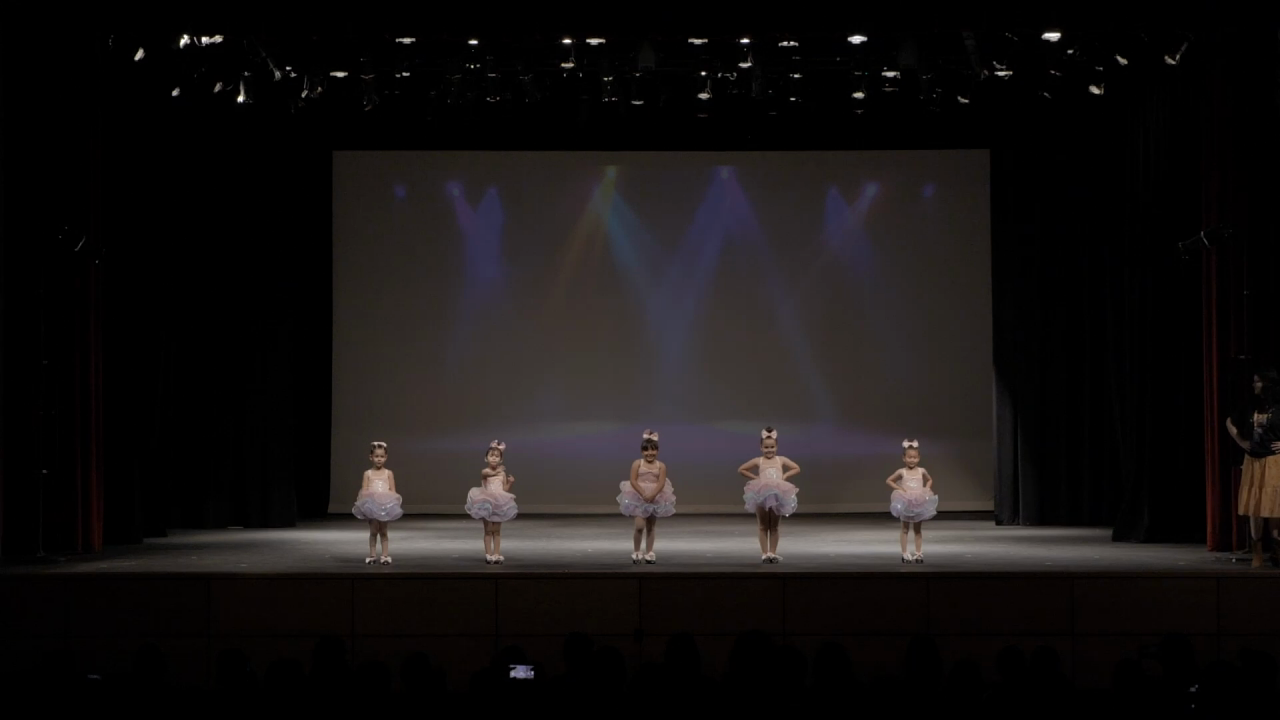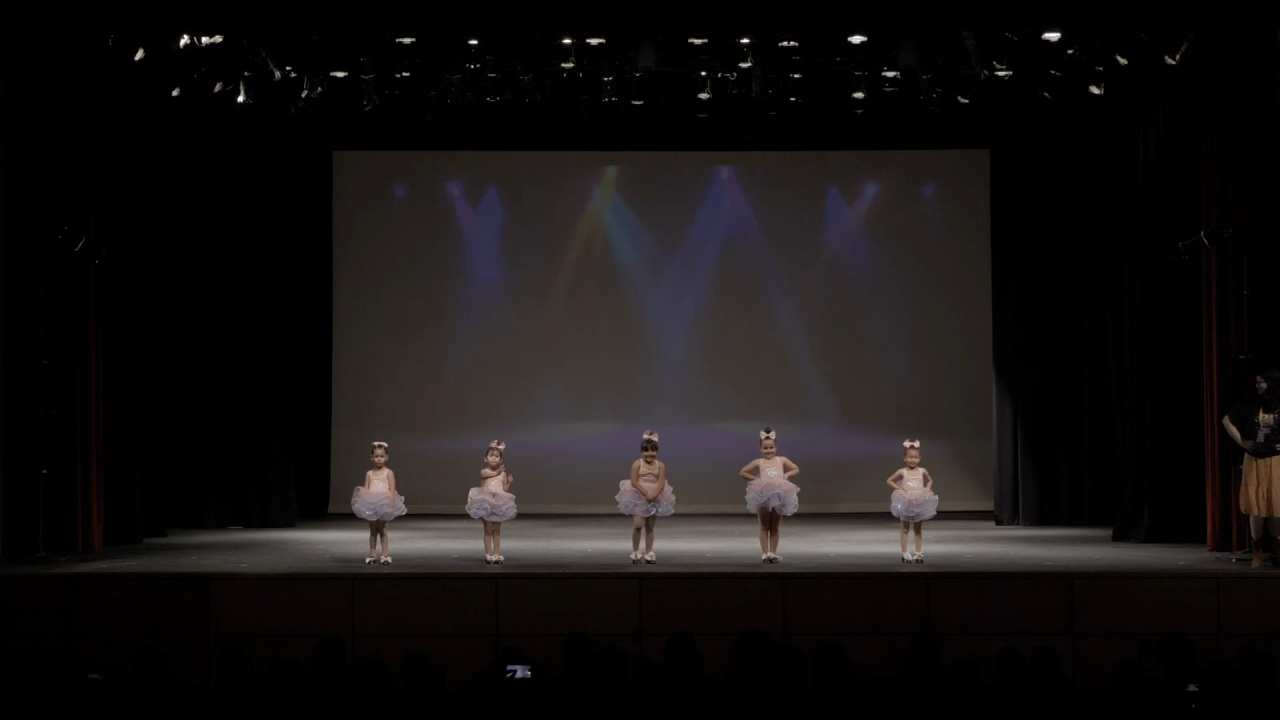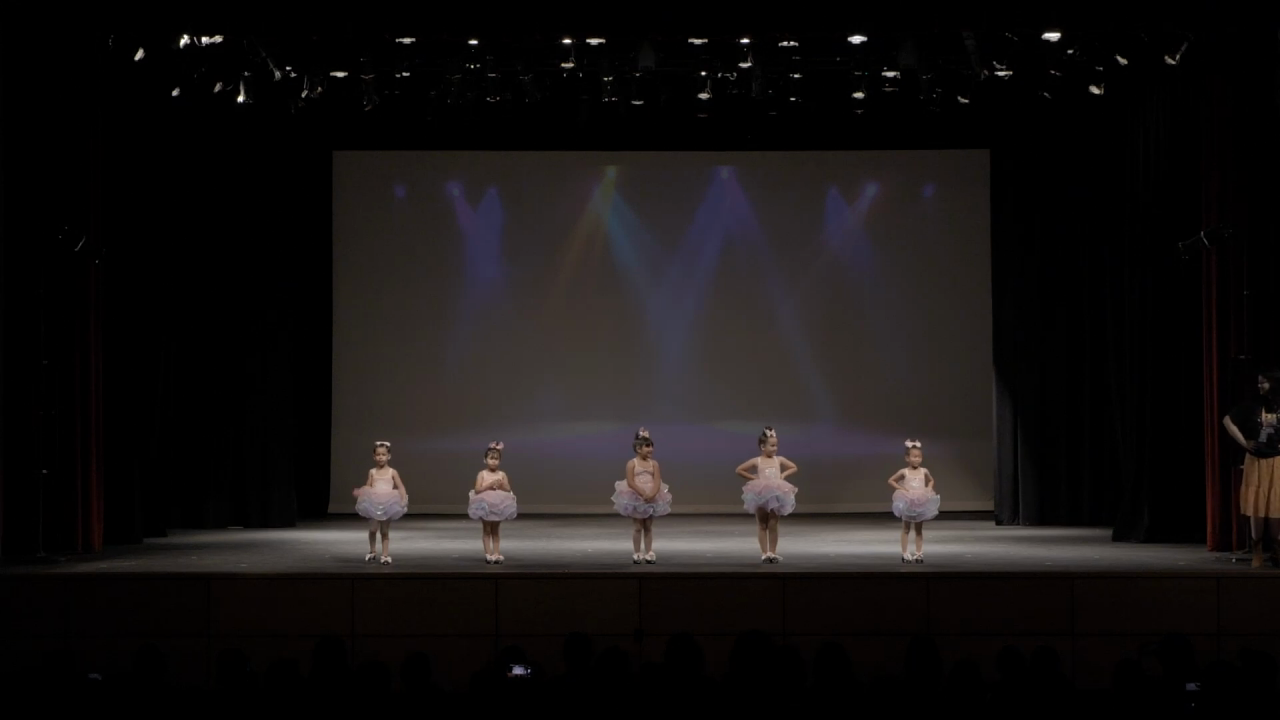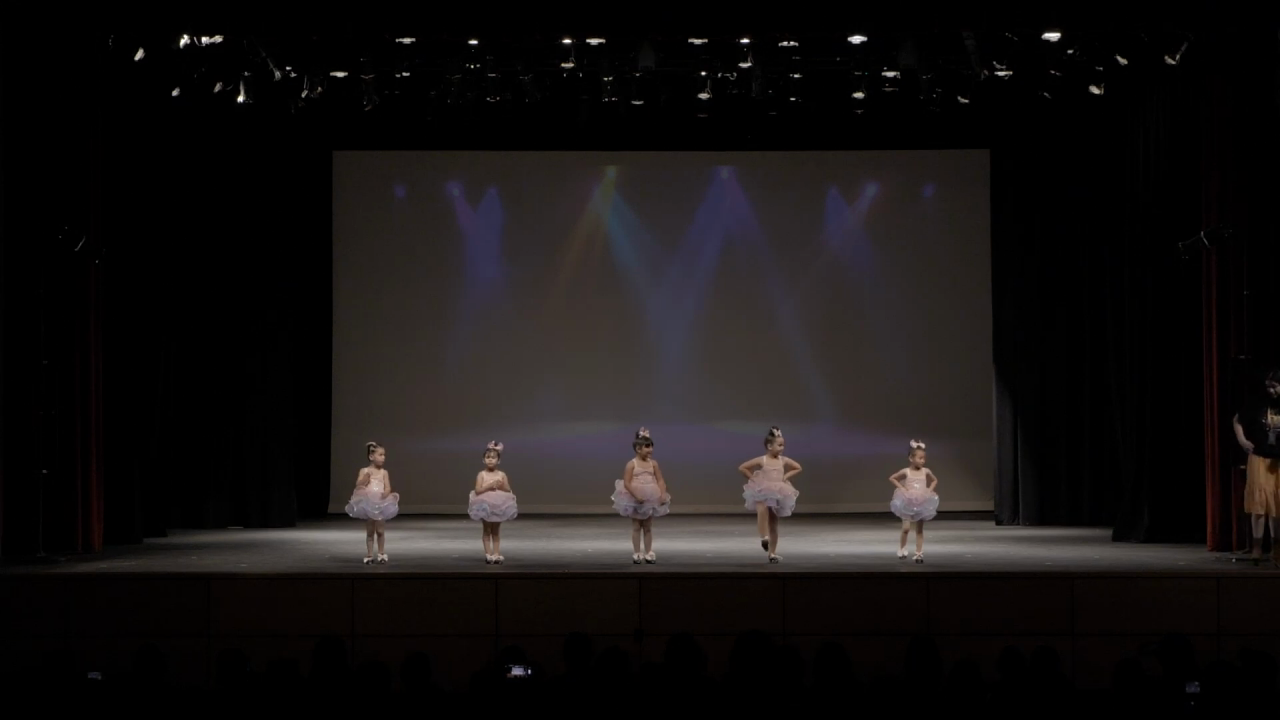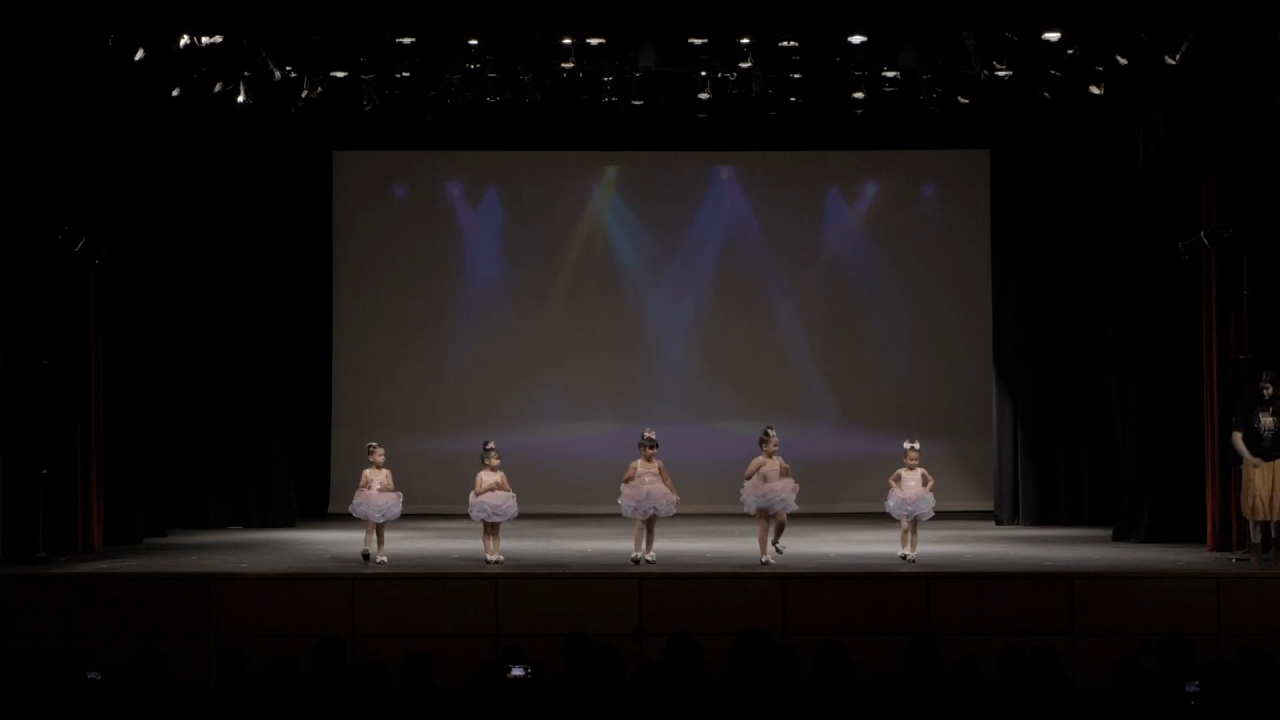
dt=0.7s
person 1, frame 1
right shoulder: (1252, 406)
right elbow: (1230, 423)
right wrist: (1241, 442)
right hip: (1253, 462)
right knee: (1254, 508)
right ankle: (1257, 553)
person 1, frame 2
right shoulder: (1250, 405)
right elbow: (1226, 420)
right wrist: (1241, 441)
right hip: (1254, 462)
right knee: (1255, 507)
right ankle: (1258, 553)
person 1, frame 3
right shoulder: (1252, 405)
right elbow: (1228, 420)
right wrist: (1243, 441)
right hip: (1255, 461)
right knee: (1256, 507)
right ankle: (1258, 552)
person 1, frame 4
right shoulder: (1256, 403)
right elbow: (1238, 419)
right wrist: (1242, 440)
right hip: (1258, 459)
right knee: (1259, 501)
right ankle: (1257, 548)
person 1, frame 5
right shoulder: (1247, 408)
right elbow: (1236, 436)
right wrist: (1248, 457)
right hip: (1255, 464)
right knee: (1256, 507)
right ankle: (1256, 553)
